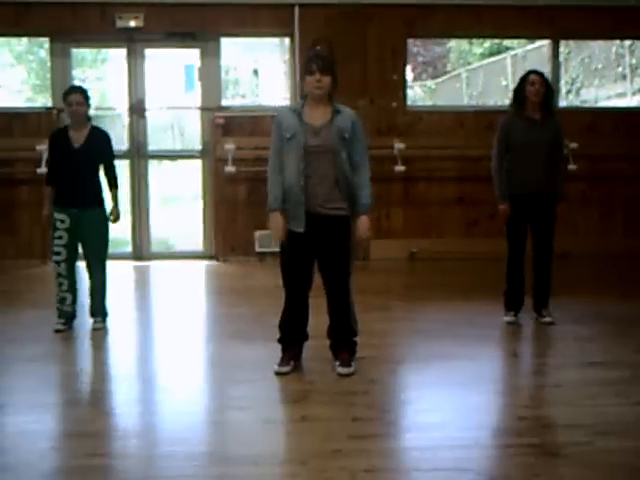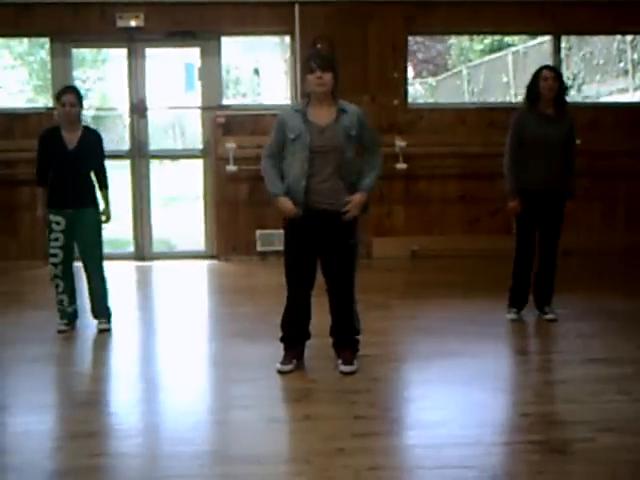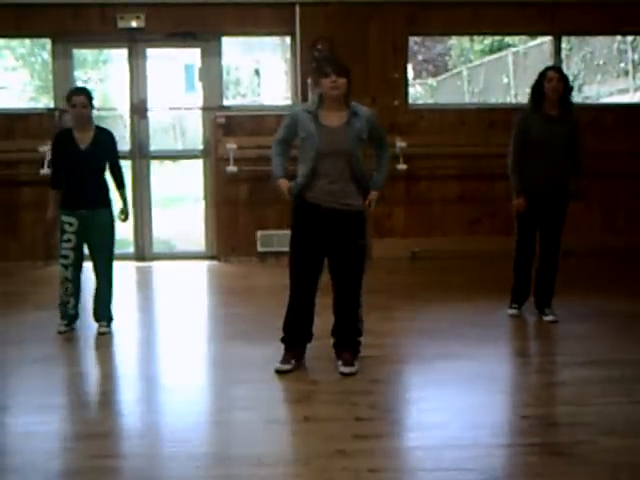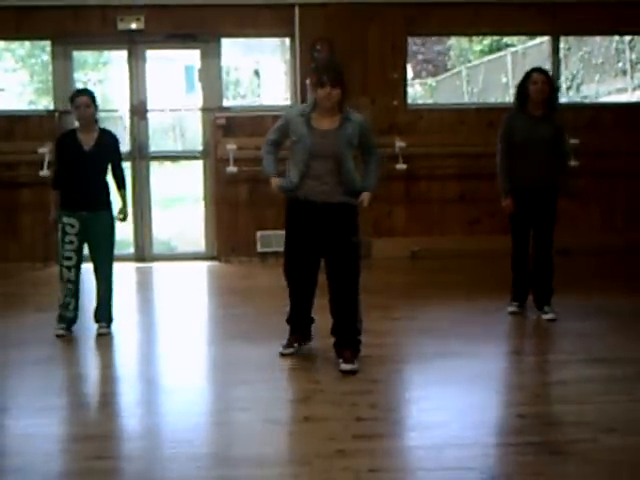
dt=0.4s
person 1, frame 1
left shoulder: (348, 119)
right shoulder: (285, 119)
left elbow: (360, 166)
right elbow: (276, 166)
left wrist: (364, 210)
right wrist: (275, 209)
left hip: (336, 215)
right hip: (297, 215)
left knee: (338, 286)
right knee: (295, 286)
left ankle: (343, 349)
right ankle: (291, 349)
person 1, frame 2
left shoulder: (353, 116)
right shoulder: (289, 118)
left elbow: (373, 154)
right elbow: (269, 158)
left wrist: (364, 191)
right wrist: (279, 195)
left hip: (341, 212)
right hip: (301, 212)
left knee: (342, 283)
right knee: (298, 284)
left ankle: (346, 347)
right ankle: (293, 347)
person 1, frame 3
left shoulder: (364, 118)
right shoulder: (301, 116)
left elbow: (382, 149)
right elbow: (280, 143)
left wrist: (376, 186)
right wrist: (280, 175)
left hip: (349, 211)
right hip: (310, 208)
left knee: (348, 283)
right knee: (301, 280)
left ankle: (347, 348)
right ankle: (293, 348)
person 1, frame 4
left shoulder: (356, 123)
right shoulder: (294, 118)
left elbow: (371, 155)
right elbow: (271, 144)
left wrist: (367, 187)
right wrist: (272, 174)
left hip: (340, 208)
right hip: (301, 206)
left knee: (344, 280)
right knee: (298, 274)
left ankle: (347, 347)
right ankle: (299, 331)
person 2, frame 1
left shoulder: (553, 124)
right shoulder: (510, 122)
left elbow: (559, 162)
right elbow: (498, 161)
left wrist: (558, 195)
right wrist: (502, 197)
left hip: (544, 197)
right hip: (516, 196)
left knee: (544, 252)
right knee: (516, 253)
left ankle: (542, 306)
right ankle: (512, 306)
person 2, frame 2
left shoulder: (566, 120)
right shoulder: (523, 117)
left elbow: (571, 158)
right elbow: (511, 157)
left wrist: (569, 192)
right wrist: (513, 194)
left hip: (554, 193)
right hip: (528, 192)
left knee: (549, 249)
right knee: (524, 248)
left ankle: (544, 302)
right ankle: (515, 303)
person 2, frame 3
left shoulder: (570, 121)
right shoulder: (528, 118)
left elbow: (575, 158)
right elbow: (515, 157)
left wrist: (572, 187)
right wrist: (518, 192)
left hip: (557, 194)
right hip: (530, 192)
left knee: (550, 249)
right knee: (524, 248)
left ankle: (544, 303)
right ankle: (517, 300)
person 2, frame 4
left shoulder: (554, 120)
right shoulder: (513, 119)
left elbow: (562, 156)
right elbow: (503, 157)
left wrist: (560, 188)
right wrist: (506, 192)
left hip: (546, 192)
right hip: (519, 191)
left knee: (544, 247)
right knee: (520, 246)
left ankle: (544, 301)
right ankle: (518, 298)
person 3, frame 1
left shoulder: (100, 136)
right shoulder: (57, 137)
left elbow: (110, 171)
right elbow: (52, 173)
left wrist: (115, 204)
right wrist: (47, 204)
left hip: (92, 207)
right hip: (63, 207)
left knee: (96, 262)
right knee: (62, 262)
left ankle: (99, 314)
right ankle: (65, 315)
person 3, frame 2
left shoulder: (92, 137)
right shoulder: (48, 137)
left elbow: (100, 172)
right elbow: (42, 173)
left wrist: (107, 204)
right wrist: (41, 205)
left hip: (86, 207)
right hip: (58, 208)
left knee: (93, 261)
right knee: (59, 263)
left ankle: (103, 315)
right ankle: (67, 315)
person 3, frame 3
left shoulder: (105, 137)
right shoulder: (61, 138)
left elbow: (115, 170)
right elbow: (56, 175)
left wrist: (124, 203)
right wrist: (53, 206)
left hip: (100, 208)
right hip: (70, 209)
left knee: (103, 264)
right knee: (68, 264)
left ankle: (103, 317)
right ankle: (67, 316)
person 3, frame 4
left shoulder: (108, 138)
right shoulder: (64, 140)
left elbow: (117, 172)
right elbow: (59, 176)
left wrist: (124, 203)
right wrist: (55, 208)
left hip: (100, 210)
right hip: (70, 211)
left knee: (103, 266)
right knee: (68, 267)
left ankle: (103, 319)
right ankle: (65, 319)
